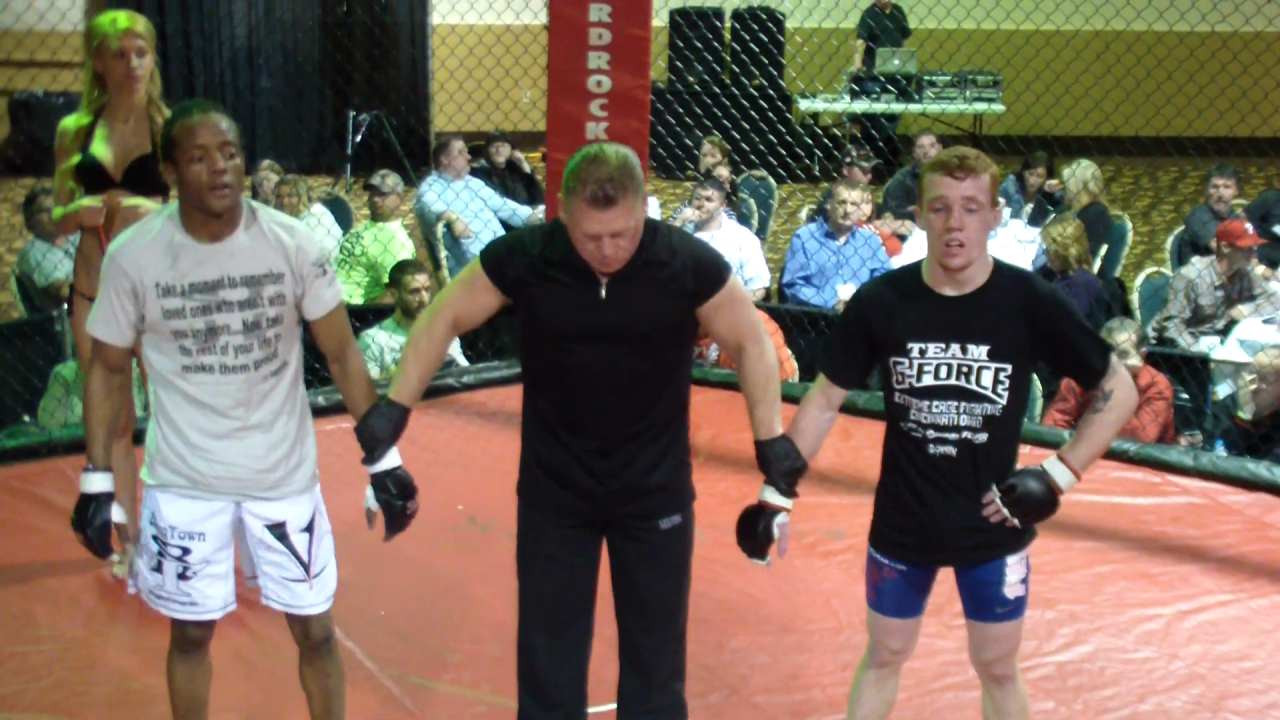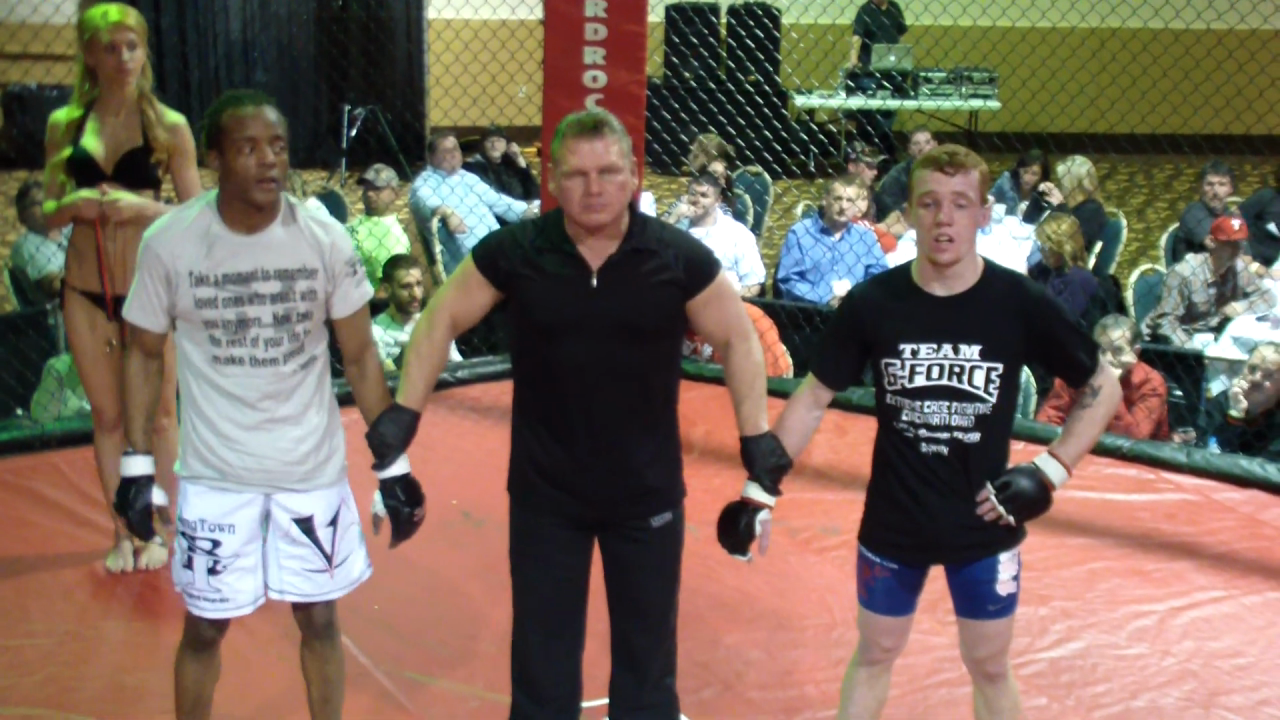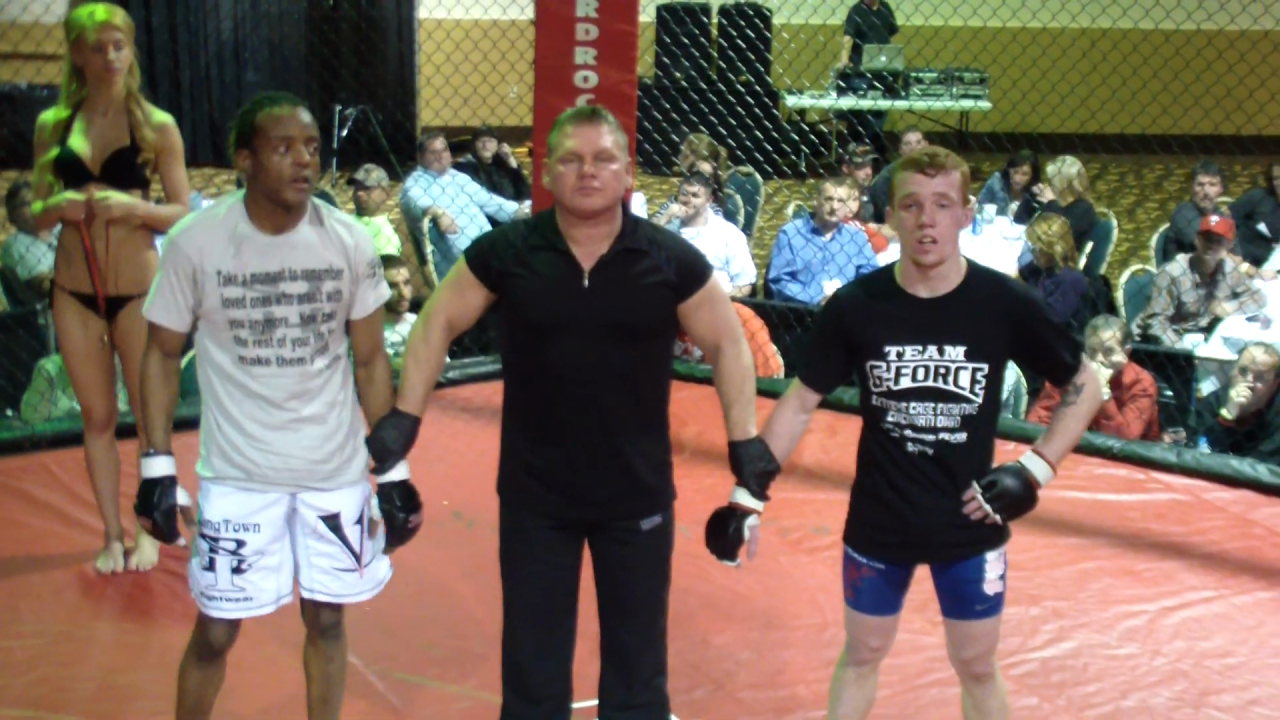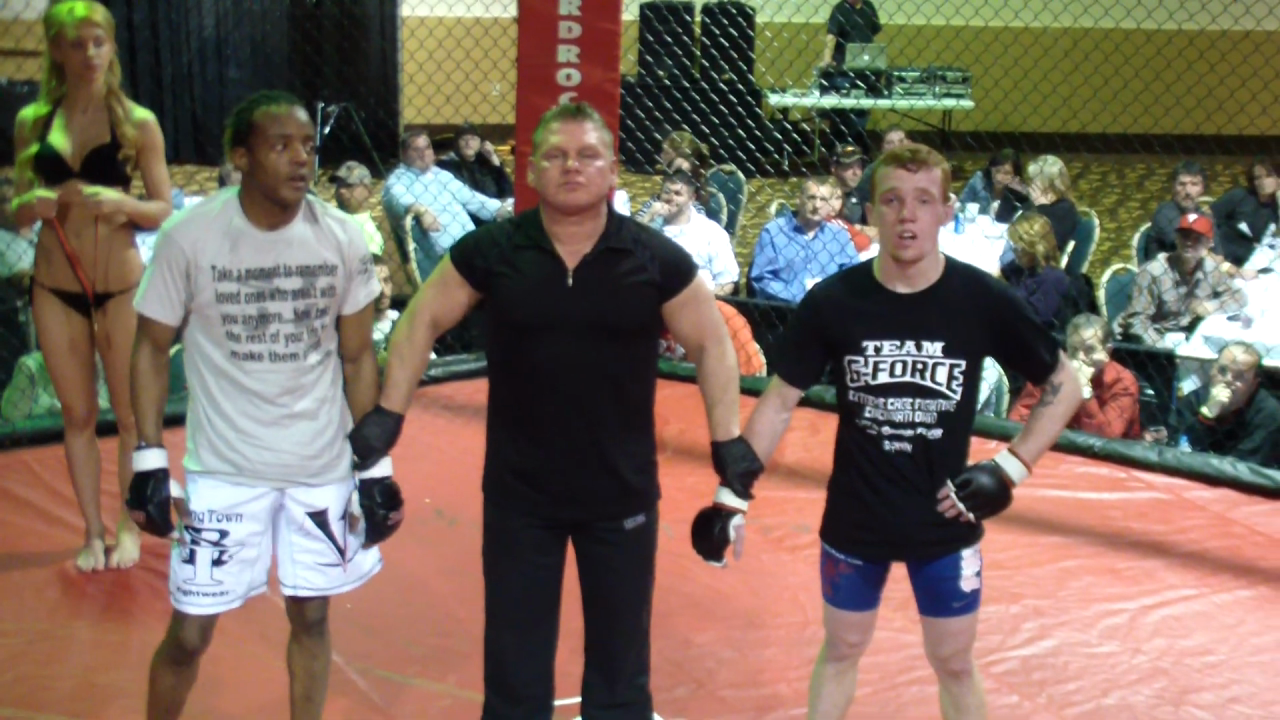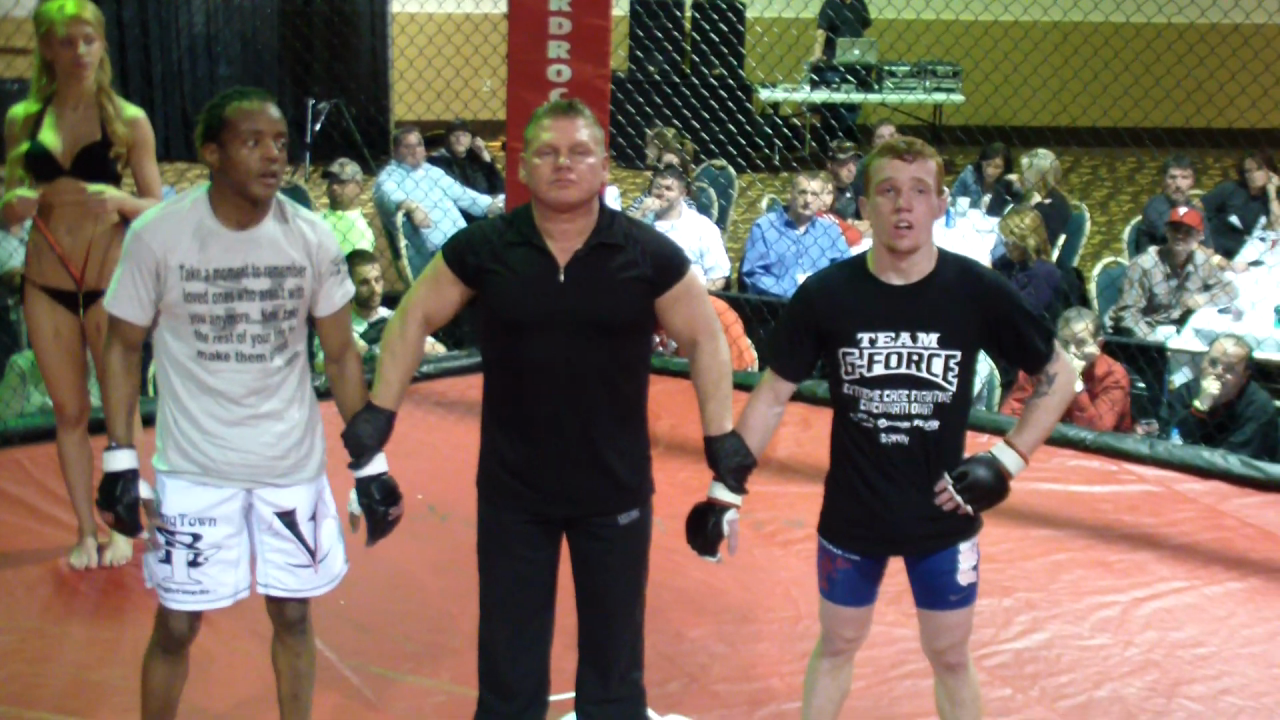
dt=0.3s
person 1, frame 1
left shoulder: (293, 242)
right shoulder: (133, 254)
left elbow: (343, 354)
right elbow: (108, 369)
left wrist: (384, 459)
right wrist: (97, 480)
left hip: (286, 476)
right hip: (185, 481)
left knee: (315, 630)
right knee: (191, 632)
person 1, frame 2
left shoulder: (327, 239)
right shoulder: (168, 242)
left elbow: (359, 357)
right elbow: (144, 355)
left wrist: (391, 464)
right wrist: (137, 466)
left hip: (313, 467)
right hip: (214, 472)
left knee: (318, 619)
right knee: (205, 625)
person 1, frame 3
left shoulder: (349, 240)
right shoulder: (194, 241)
left elbow: (370, 361)
right elbow: (161, 355)
left wrist: (394, 468)
right wrist: (157, 467)
left hip: (335, 469)
right hip: (238, 473)
left knee: (327, 619)
right knee: (215, 632)
person 1, frame 4
left shoulder: (342, 238)
right shoulder: (187, 236)
left elbow: (359, 356)
right elbow: (151, 349)
left wrist: (377, 466)
right wrist: (149, 460)
left hip: (322, 465)
right hip: (223, 467)
left knee: (311, 617)
right knee: (189, 633)
person 1, frame 5
left shoulder: (312, 238)
right shoulder: (156, 235)
left elbow: (341, 355)
right elbow: (122, 348)
left wrist: (369, 463)
right wrist: (119, 460)
left hip: (291, 465)
right hip: (193, 468)
left knee: (292, 615)
right knee: (175, 627)
person 2, frame 1
left shoulder: (689, 262)
right shoulder: (522, 256)
left elbow: (751, 344)
right elbow: (442, 319)
left wrist: (771, 441)
right wrist: (394, 408)
left hip: (656, 489)
right hip: (553, 490)
left knee: (655, 648)
right knee: (549, 651)
person 2, frame 2
left shoulder: (680, 256)
right shoulder: (512, 251)
left elbow: (738, 340)
right elbow: (440, 322)
left wrist: (757, 438)
right wrist: (406, 413)
left hip: (649, 491)
right hip: (544, 491)
left knee: (648, 645)
right knee: (543, 649)
person 2, frame 3
left shoulder: (672, 260)
right shoulder: (504, 252)
left elbow: (727, 345)
right elbow: (436, 325)
left wrist: (745, 443)
right wrist: (403, 418)
left hip: (638, 493)
right hip: (533, 493)
left knee: (637, 648)
right knee: (533, 651)
person 2, frame 4
left shoulder: (657, 259)
right shoulder: (489, 250)
left elbow: (711, 345)
right elbow: (420, 323)
left wrist: (727, 444)
right wrist: (386, 417)
left hip: (623, 491)
right hip: (518, 491)
left knee: (620, 648)
right knee: (515, 650)
person 2, frame 5
left shoulder: (650, 253)
right shoulder: (481, 248)
left elbow: (705, 340)
right elbow: (413, 320)
left wrist: (721, 439)
right wrist: (379, 413)
left hip: (616, 488)
right hip: (512, 488)
left knee: (613, 644)
right knee: (510, 645)
person 3, frame 1
left shoulder: (1031, 302)
right shoulder: (879, 301)
left elbow: (1118, 390)
right elbow: (824, 400)
left wrist: (1058, 475)
right wrist: (778, 493)
left hip: (992, 526)
right hip: (901, 522)
left knee: (997, 668)
right knee: (884, 656)
person 3, frame 2
left shoulder: (1021, 302)
right shoulder: (870, 302)
left elbow: (1102, 388)
right elbow: (813, 399)
left wrist: (1049, 471)
right wrist: (760, 491)
left hip: (984, 525)
right hip: (891, 521)
left knee: (989, 666)
right knee: (874, 654)
person 3, frame 3
left shoulder: (1005, 303)
right shoulder: (854, 305)
left elbow: (1084, 386)
right elbow: (800, 403)
left wrist: (1034, 469)
right wrist: (749, 496)
left hip: (969, 524)
right hip: (877, 521)
left knee: (976, 666)
right knee: (862, 653)
person 3, frame 4
left shoulder: (983, 299)
right shoulder: (831, 300)
left elbow: (1064, 384)
right elbow: (780, 401)
left wrist: (1010, 468)
right wrist: (733, 494)
left hip: (946, 522)
right hip: (853, 518)
left knee: (953, 663)
right knee: (841, 650)
person 3, frame 5
left shoulder: (977, 290)
right shoulder: (825, 294)
left elbow: (1058, 375)
right elbow: (772, 395)
left wrist: (1006, 460)
right wrist: (727, 489)
left hip: (943, 516)
right hip: (851, 513)
left knee: (949, 657)
right knee: (837, 644)
person 4, frame 1
right shoulder: (73, 130)
right elbow: (57, 219)
left wrist: (152, 211)
right wrist: (75, 213)
right hip: (96, 294)
right knee: (113, 422)
right ankle: (126, 535)
person 4, frame 2
left shoulder: (169, 125)
right shoulder: (64, 123)
right elbow: (47, 212)
left wrist: (141, 206)
right wrist: (71, 204)
right hip: (85, 288)
left knee: (158, 414)
right knee: (106, 417)
left ankle: (157, 529)
right ankle: (121, 534)
person 4, frame 3
left shoulder: (157, 125)
right shoulder: (52, 124)
left elbow: (184, 213)
right elbow: (36, 215)
left wrist: (131, 206)
right wrist: (57, 207)
left hip: (140, 287)
right hip: (74, 289)
left knee: (150, 414)
right knee: (96, 418)
left ankle: (147, 531)
right ankle: (111, 534)
person 4, frame 4
left shoulder: (137, 122)
right shoulder: (32, 121)
left elbow: (165, 210)
right elbow: (17, 212)
left wrist: (119, 202)
right wrist: (31, 204)
left hip: (120, 283)
right hip: (55, 287)
left knee: (129, 413)
right knee: (77, 415)
left ankle: (128, 527)
right ankle: (92, 531)
person 4, frame 5
left shoulder: (128, 119)
left elbow: (157, 207)
left wrist: (118, 199)
left hip: (111, 280)
right knee: (69, 413)
left ankle: (120, 525)
right ankle: (84, 529)
